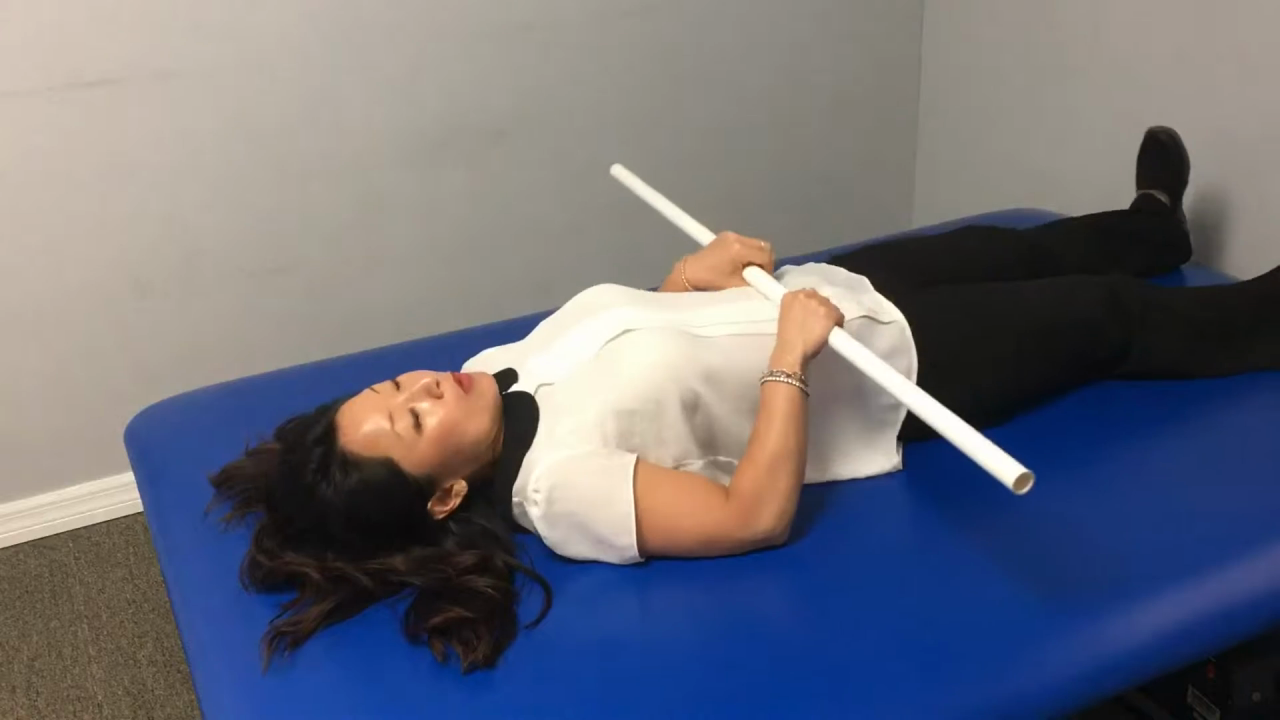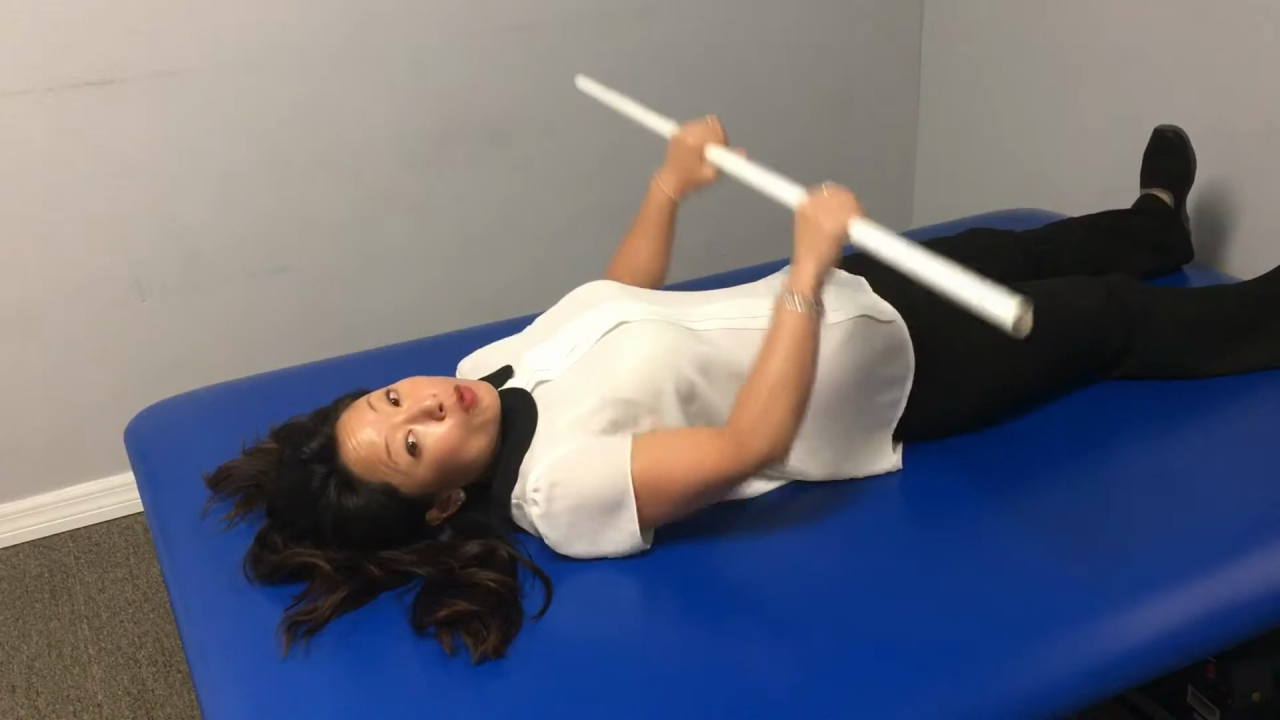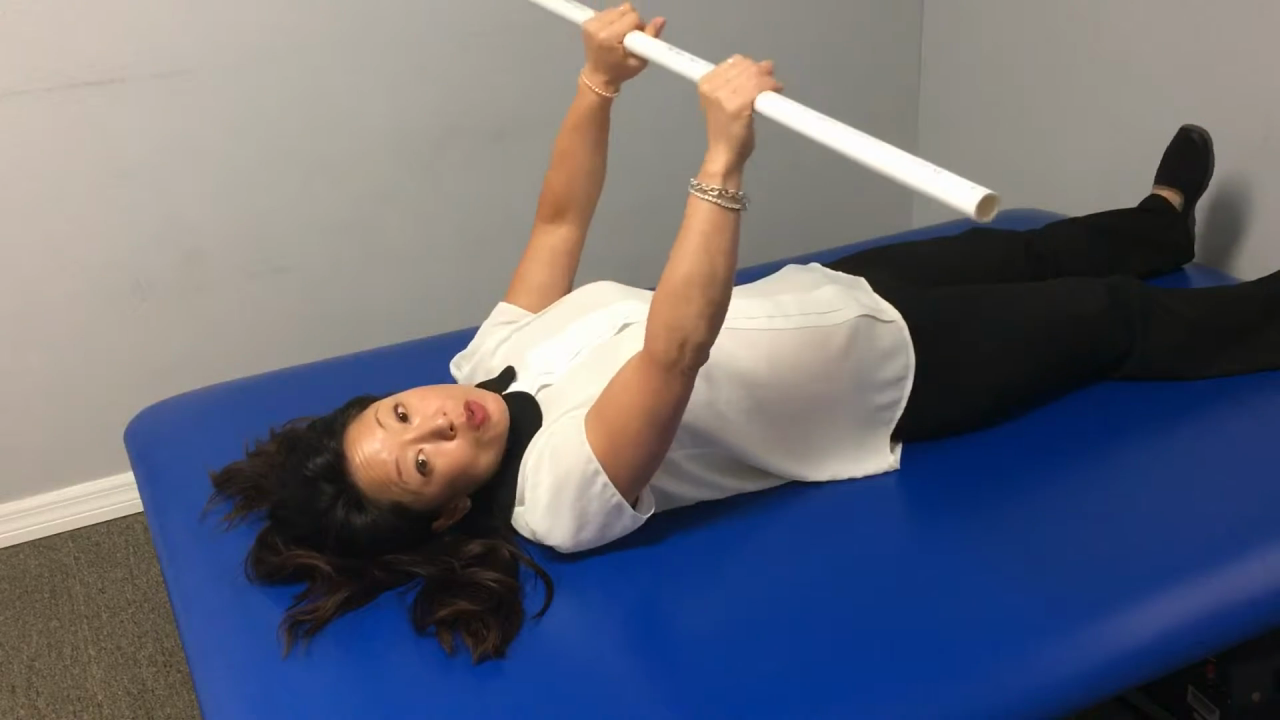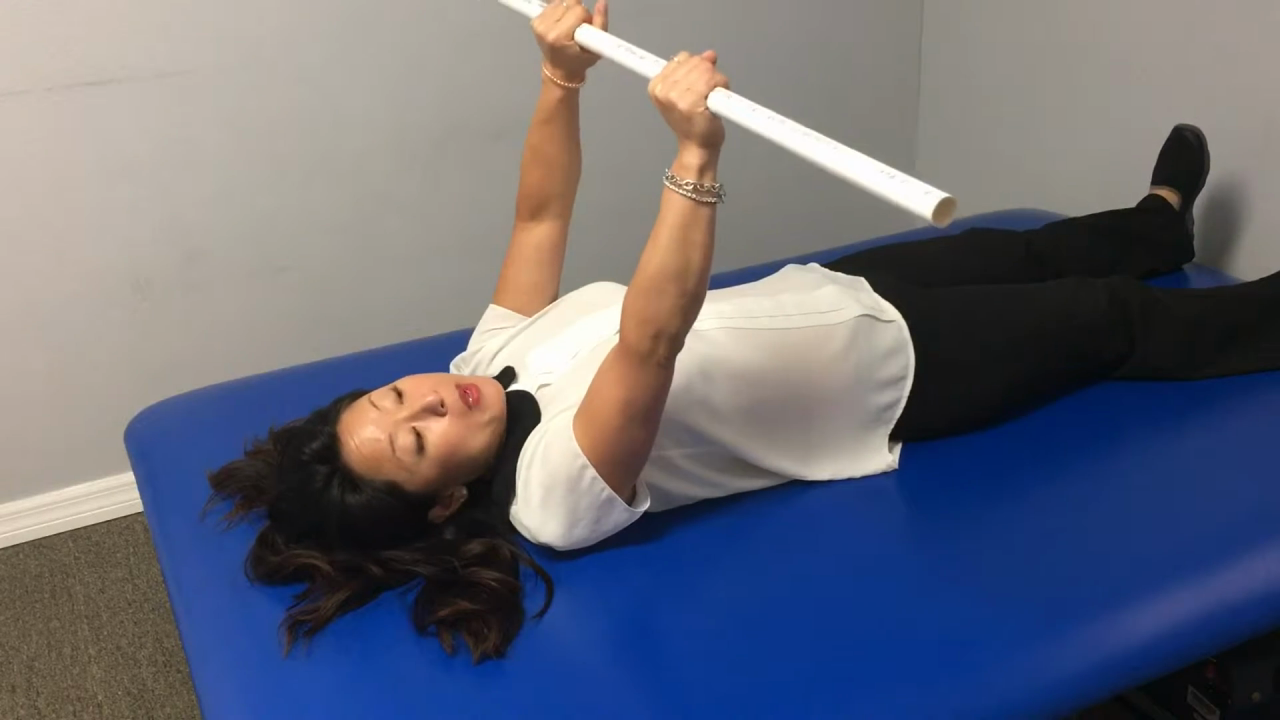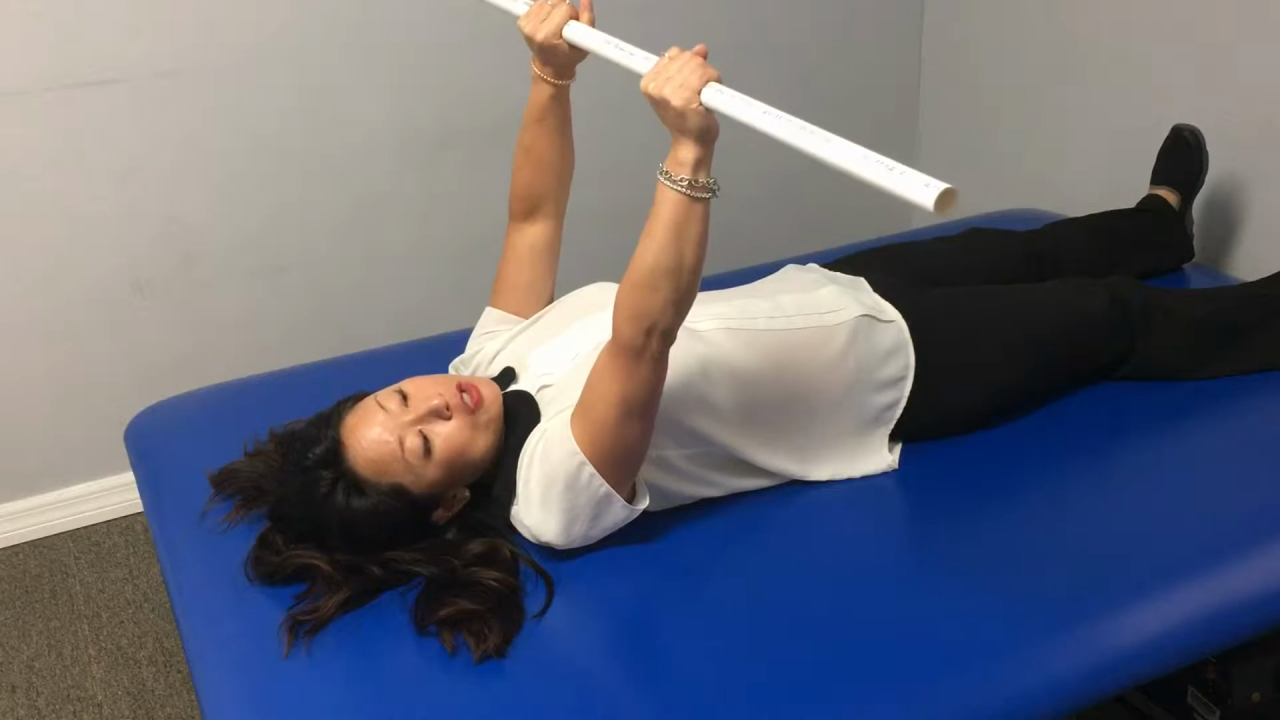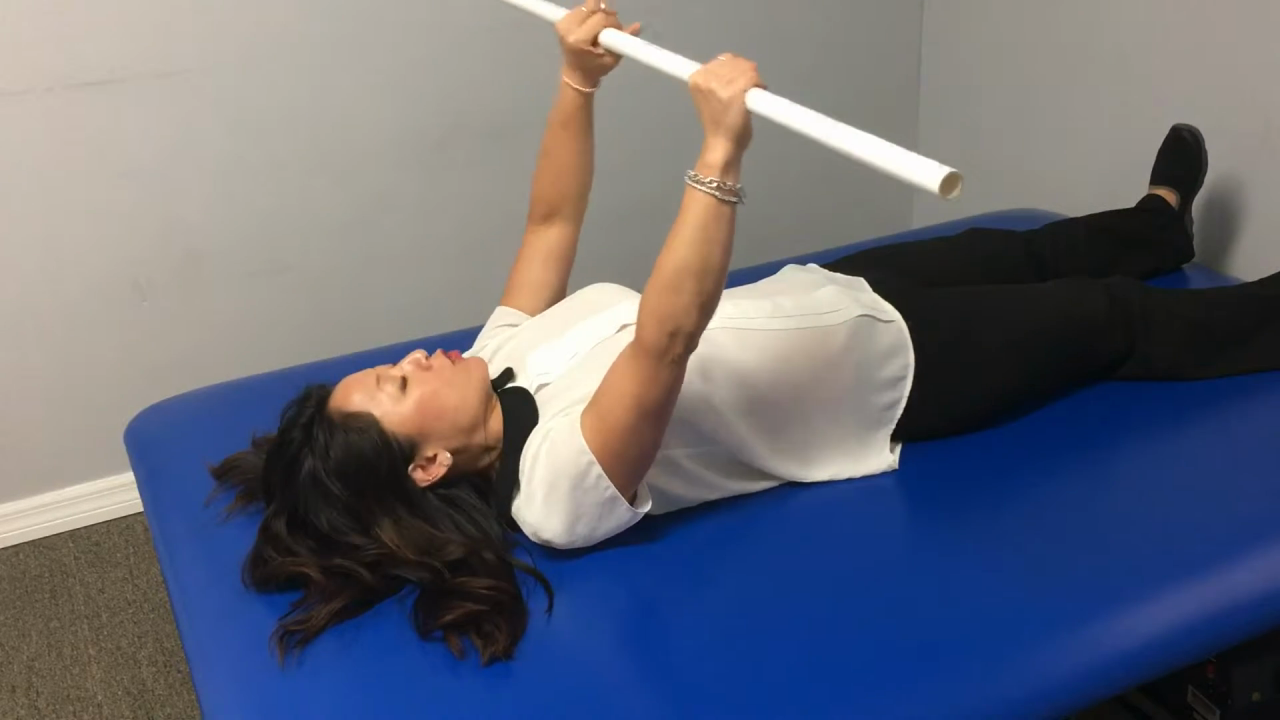
dt=0.7s
person 1, frame 1
left shoulder: (499, 368)
right shoulder: (556, 489)
right elbow: (757, 515)
left wrist: (689, 281)
right wrist: (789, 355)
left hip: (831, 284)
right hip: (892, 363)
left knee: (1009, 249)
right knee: (1111, 320)
left ankle: (1150, 220)
person 1, frame 2
left shoulder: (497, 364)
right shoulder: (562, 491)
left elbow: (624, 303)
right elbow: (756, 433)
left wrist: (669, 193)
right wrist: (813, 255)
left hip: (835, 303)
right hip: (883, 375)
left knee: (1008, 255)
right knee: (1106, 327)
left ankle: (1153, 229)
person 1, frame 3
left shoulder: (493, 358)
right shoulder: (563, 491)
left elbow: (559, 217)
right elbow: (677, 345)
right wrist: (725, 157)
left hip: (830, 288)
right hip: (889, 370)
left knee: (1010, 250)
right knee: (1111, 321)
left ankle: (1159, 219)
person 1, frame 4
left shoulder: (494, 357)
right shoulder: (557, 492)
left elbow: (542, 214)
right elbow: (651, 342)
right wrist: (696, 155)
left hip: (831, 290)
right hip: (893, 366)
left knee: (1011, 250)
right knee: (1114, 322)
left ankle: (1159, 223)
person 1, frame 5
left shoulder: (490, 360)
right shoulder: (557, 491)
left elbow: (535, 215)
right elbow: (643, 336)
right wrist: (689, 150)
left hip: (827, 291)
right hip: (890, 366)
left knee: (1009, 252)
right knee: (1115, 322)
left ankle: (1159, 222)
person 1, frame 6
left shoulder: (498, 361)
right shoulder: (562, 487)
left elbow: (550, 222)
right elbow: (666, 336)
right wrist: (721, 149)
left hip: (828, 291)
right hip: (890, 367)
left knee: (1012, 250)
right knee: (1114, 323)
left ankle: (1158, 222)
